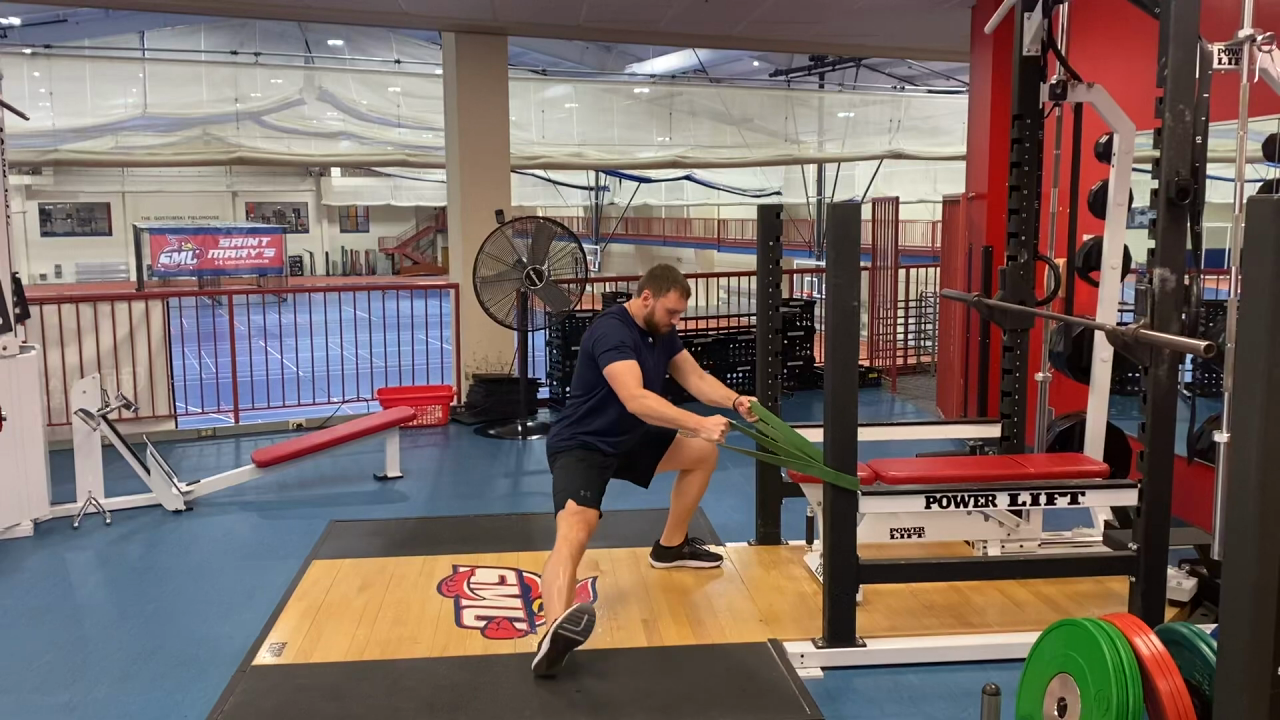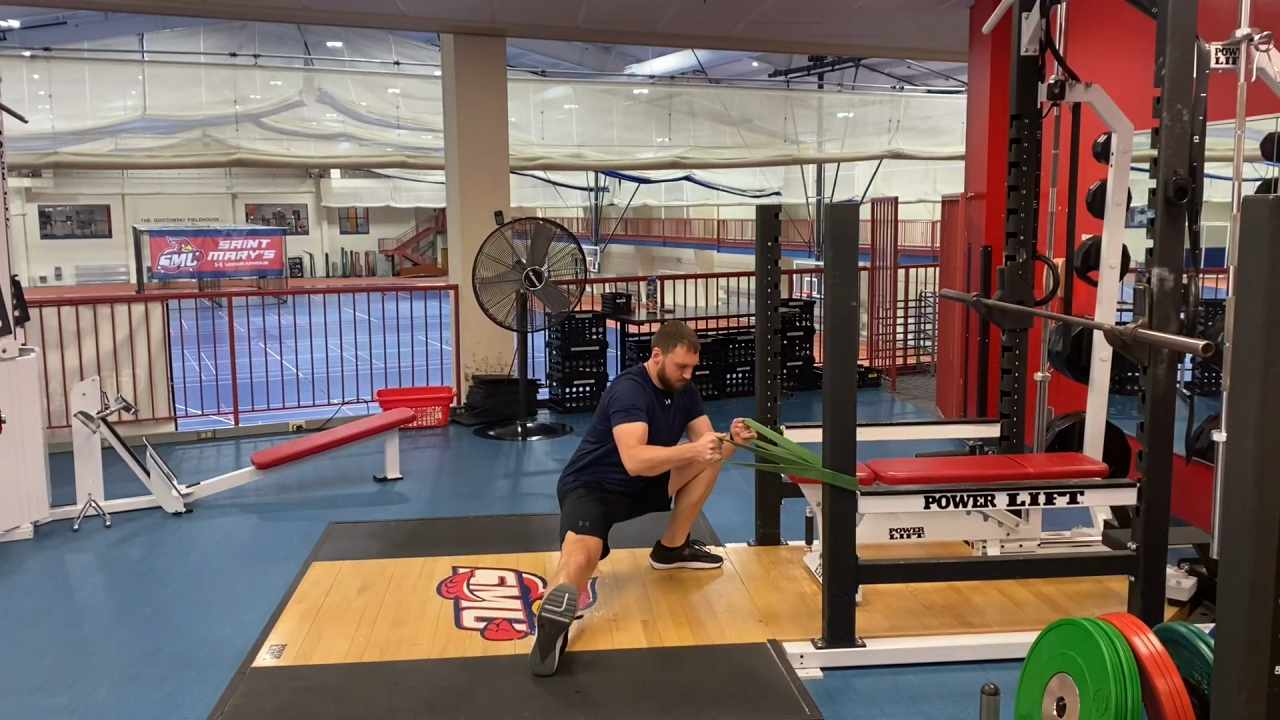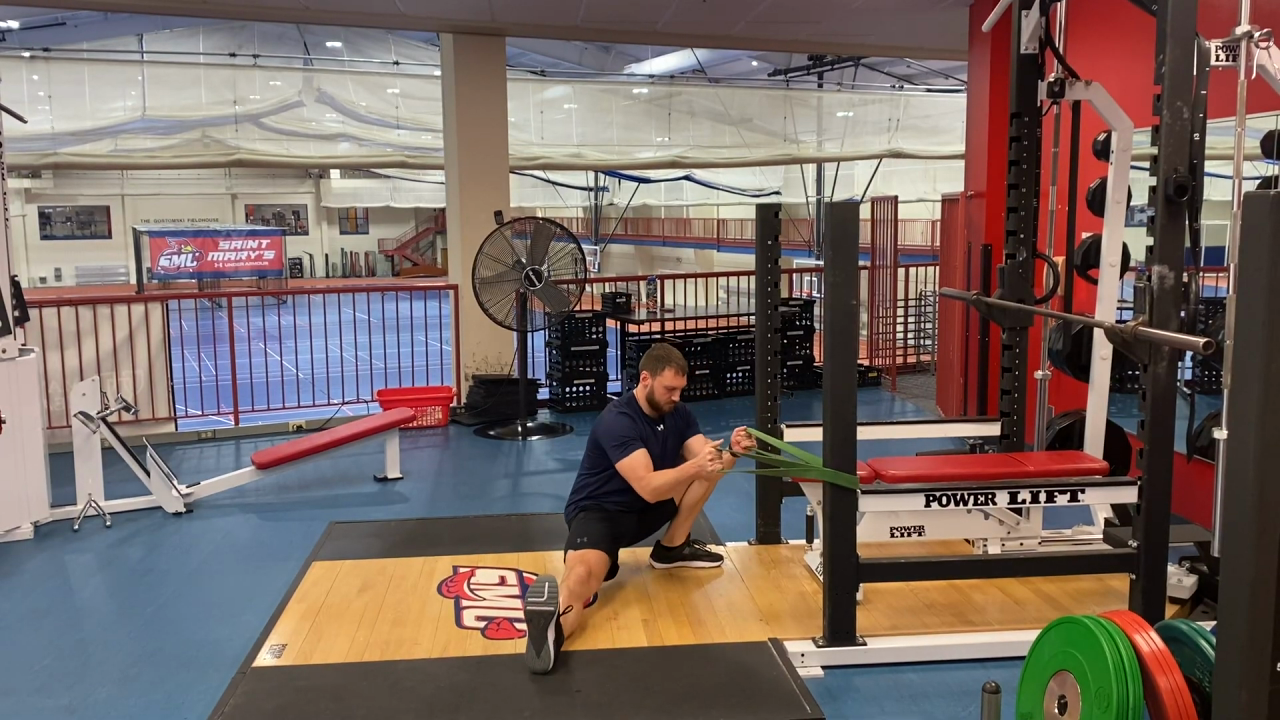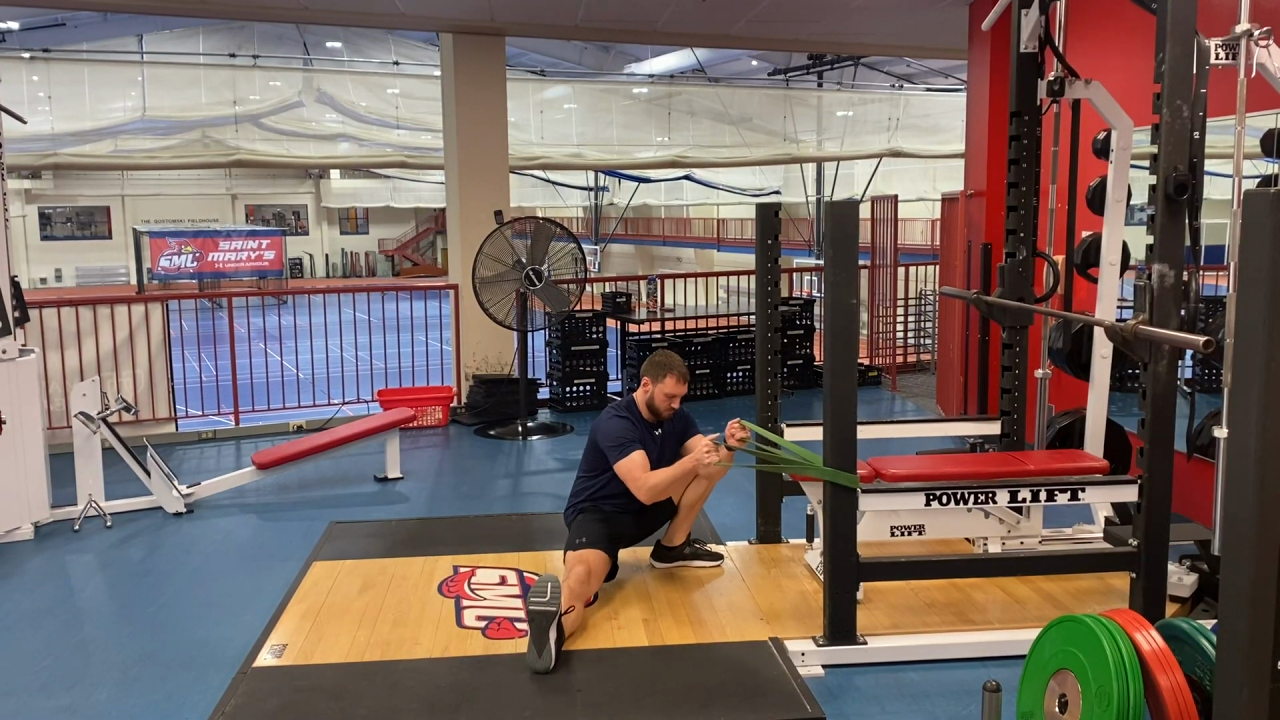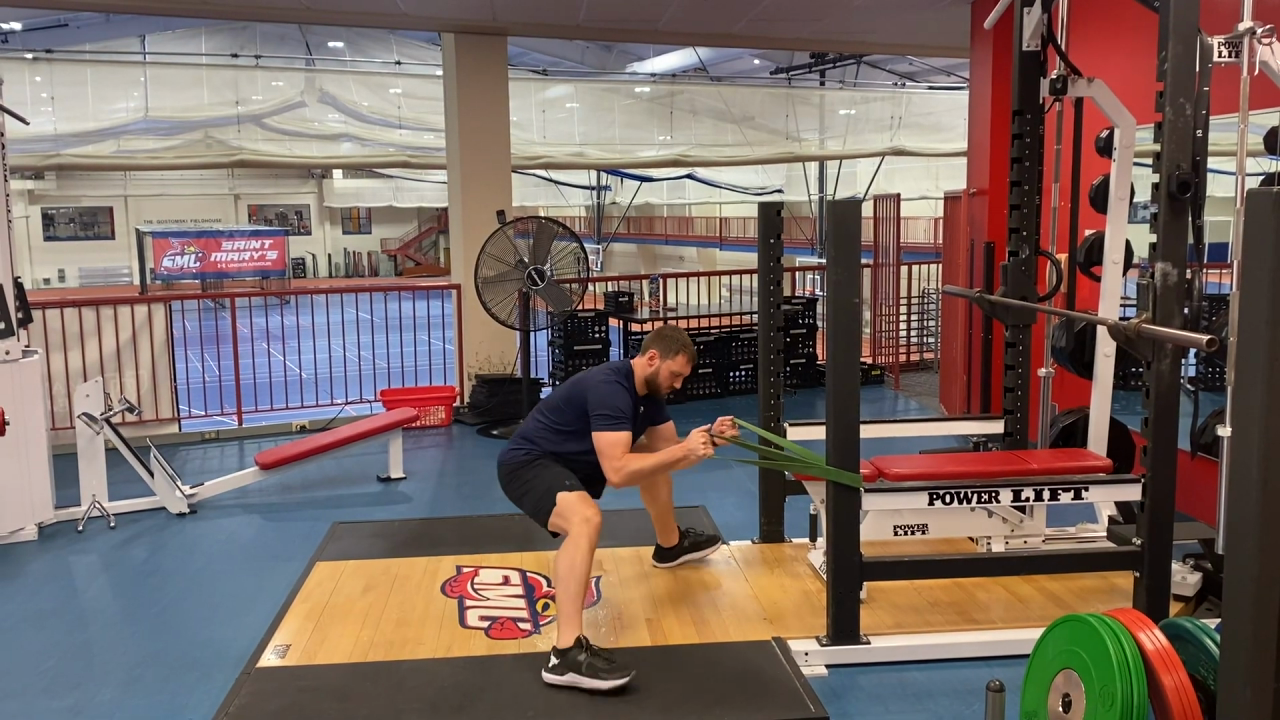
dt=0.7s
person 1, frame 1
left shoulder: (661, 331)
right shoulder: (611, 331)
left elbow: (694, 378)
right elbow: (636, 399)
left wrist: (733, 401)
right wrist: (699, 424)
left hip: (627, 439)
right hip: (581, 446)
left knee: (703, 454)
right knee: (574, 534)
left ankle: (671, 545)
right ankle: (556, 632)
person 1, frame 2
left shoulder: (685, 392)
right shoulder: (629, 390)
left elbow: (708, 448)
right elbow: (634, 460)
left wrist: (731, 440)
right wrist: (691, 449)
left hip: (640, 486)
right hip: (591, 488)
left knee: (709, 464)
right knee: (578, 561)
left ankle: (672, 547)
right ankle: (553, 630)
person 1, frame 3
left shoulder: (678, 414)
right shoulder: (617, 421)
left elbow: (706, 468)
right elbow: (648, 487)
left wrist: (730, 452)
right wrist: (695, 465)
left hip: (644, 509)
right hip: (598, 512)
left knee: (710, 469)
right knee: (582, 575)
left ankle: (672, 547)
person 1, frame 4
left shoulder: (676, 416)
right shoulder: (615, 424)
left elbow: (709, 470)
right elbow: (645, 489)
left wrist: (728, 447)
right wrist: (692, 460)
left hip: (643, 510)
right hip: (597, 512)
left knee: (711, 465)
right knee: (582, 573)
left ankle: (672, 547)
right ankle: (552, 625)
person 1, frame 5
left shoulder: (650, 390)
right shoulder: (609, 387)
left elbow: (668, 451)
right elbow: (617, 472)
left wrist: (708, 440)
right wrist: (683, 450)
left hip: (574, 462)
right hip: (528, 463)
left knee: (655, 457)
right knee: (586, 520)
left ankle: (670, 544)
right ankle: (567, 653)
